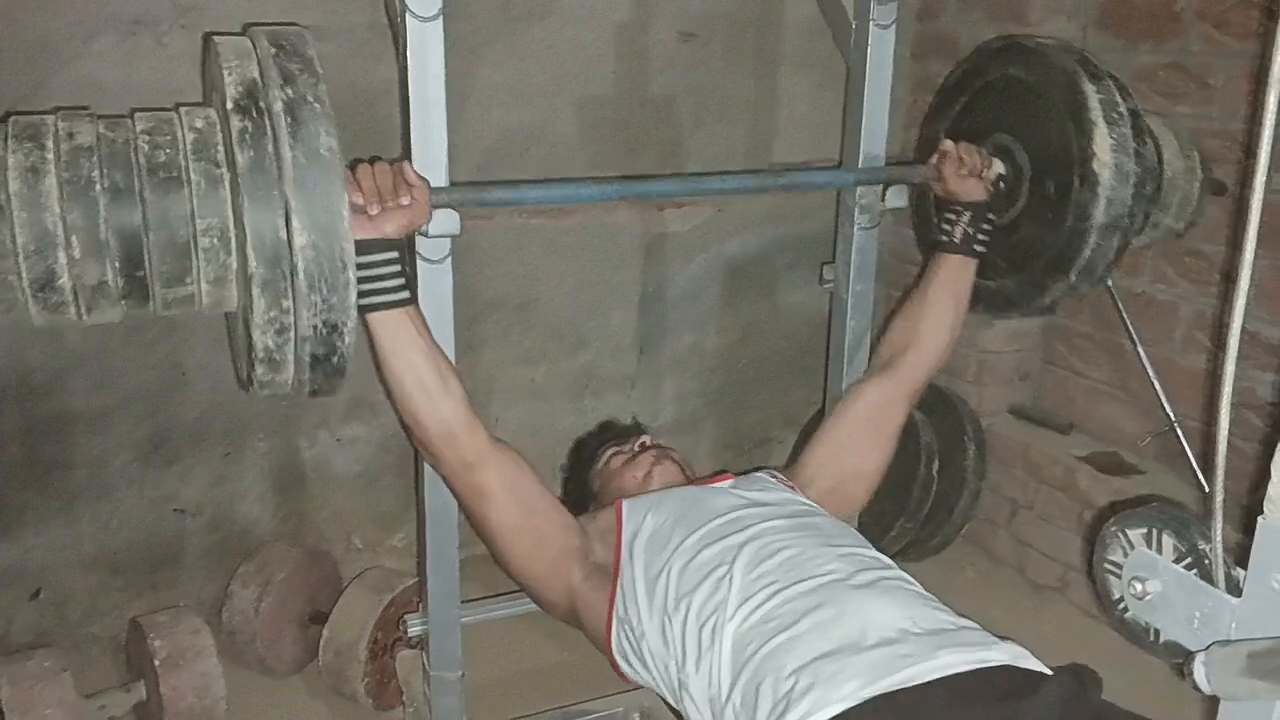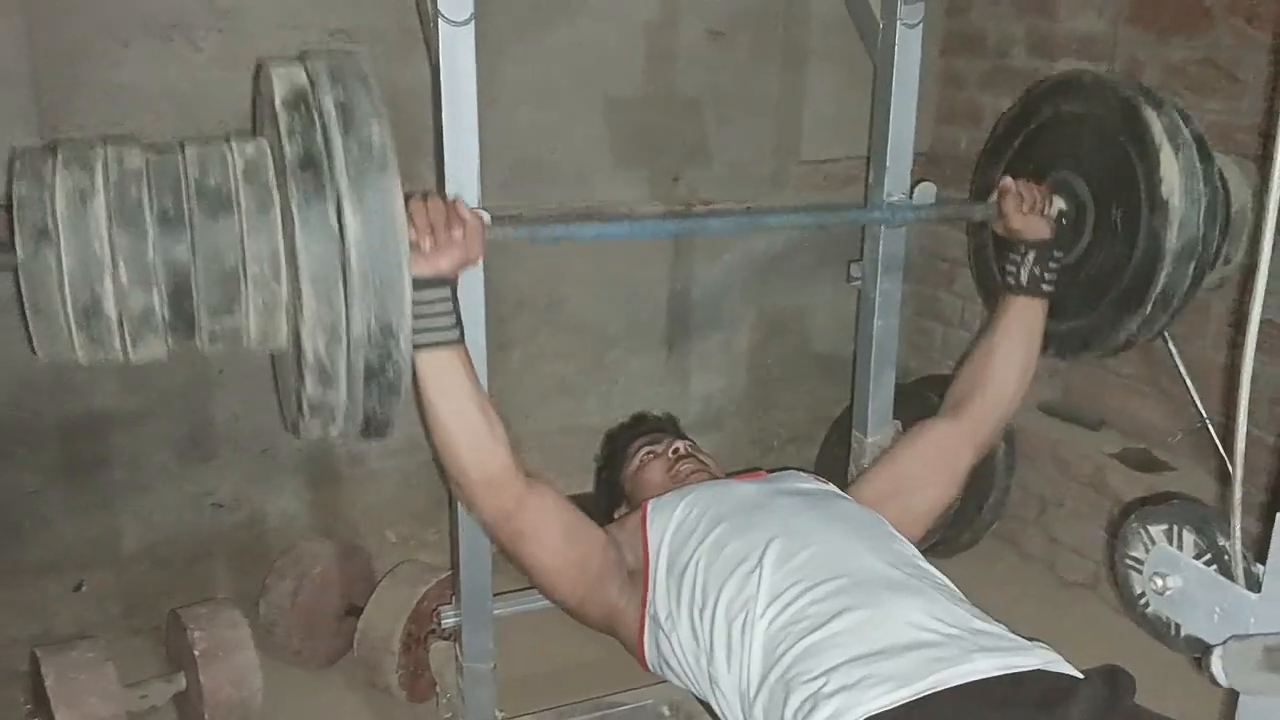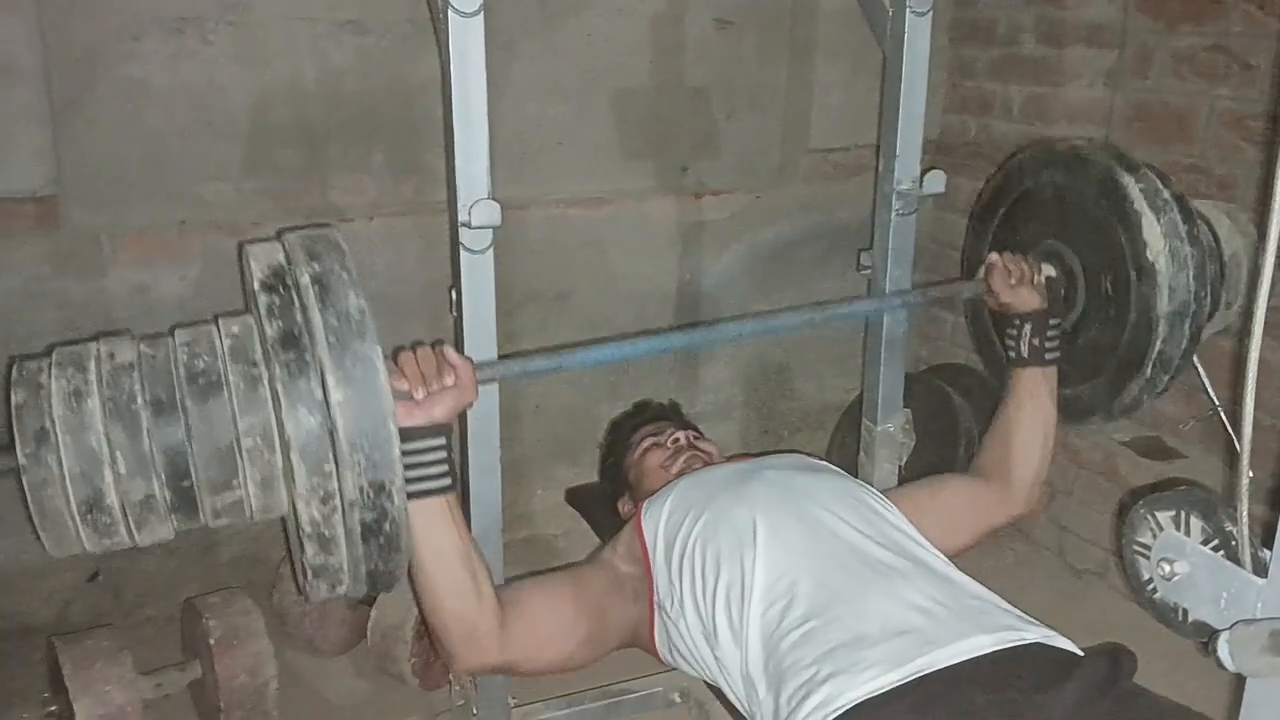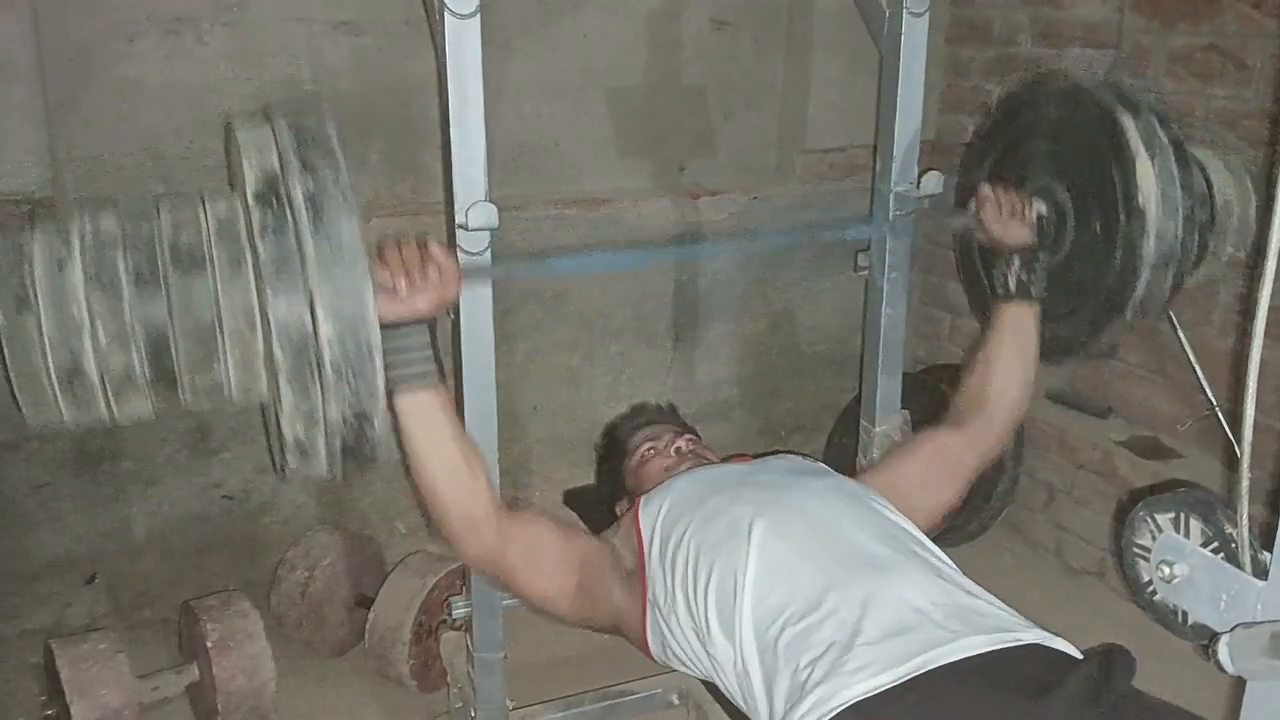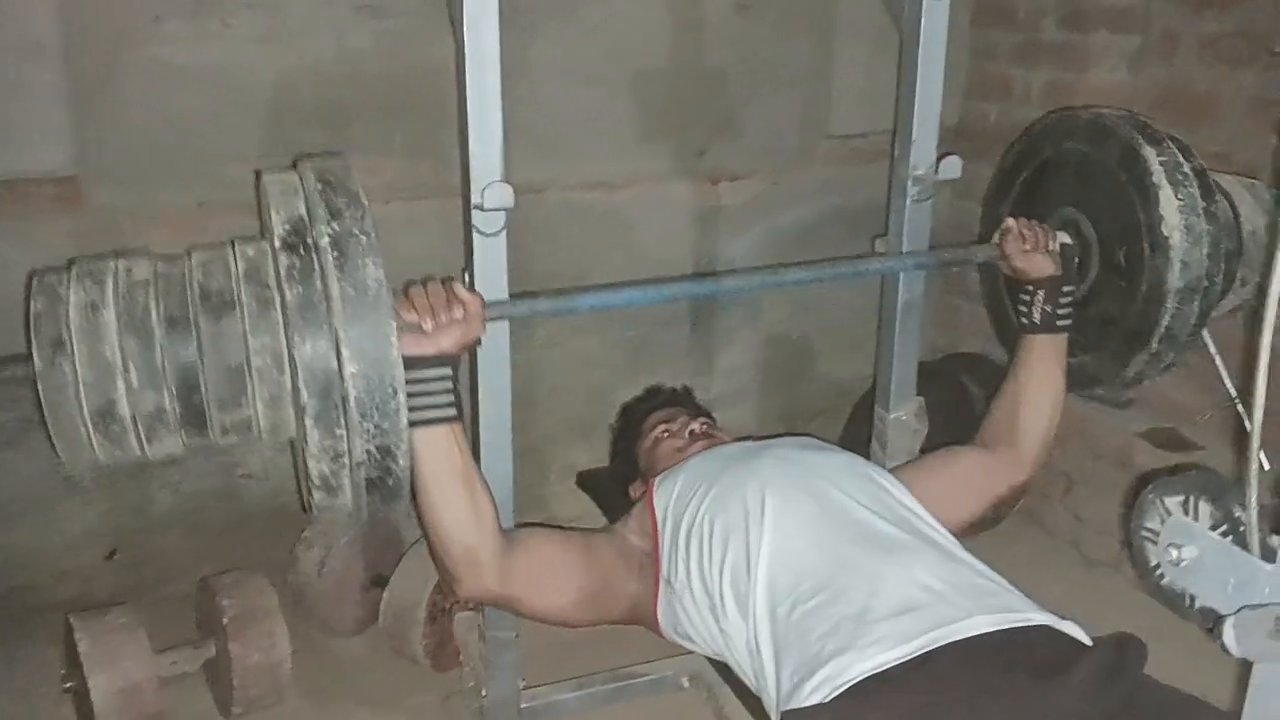
dt=1s
person 1, frame 1
left shoulder: (791, 502)
right shoulder: (598, 562)
left elbow: (891, 378)
right elbow: (465, 449)
left wrist: (965, 217)
right wrist: (380, 256)
person 1, frame 2
left shoulder: (832, 506)
right shoulder: (630, 567)
left elbow: (968, 421)
right elbow: (496, 487)
left wrist: (1030, 258)
right wrist: (432, 290)
person 1, frame 3
left shoulder: (837, 490)
right shoulder: (640, 562)
left elbow: (1008, 488)
right elbow: (479, 636)
left wrist: (1031, 329)
right wrist: (423, 439)
person 1, frame 4
left shoulder: (835, 490)
right shoulder: (628, 568)
left elbow: (977, 428)
right elbow: (479, 527)
left wrist: (1018, 265)
right wrist: (408, 335)
person 1, frame 5
left shoulder: (851, 475)
right shoulder: (645, 545)
left elbow: (1009, 455)
right elbow: (482, 566)
left wrist: (1043, 298)
right wrist: (431, 376)
left hip: (1037, 647)
